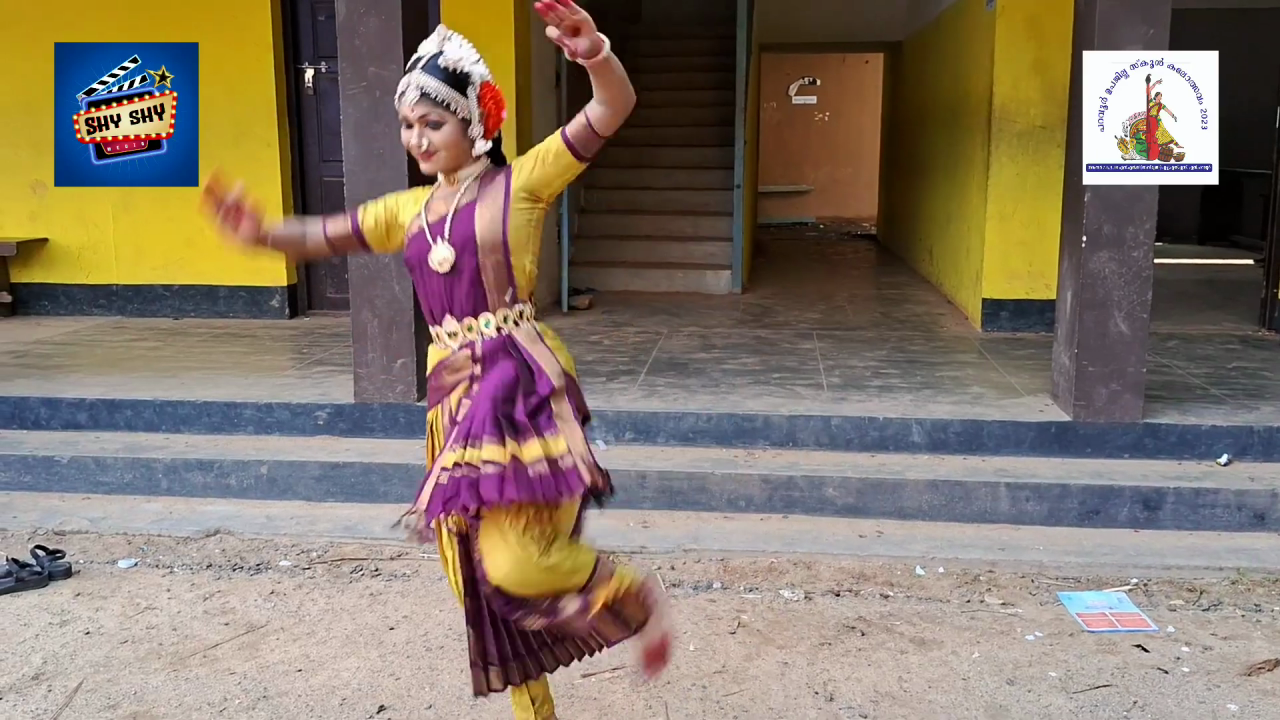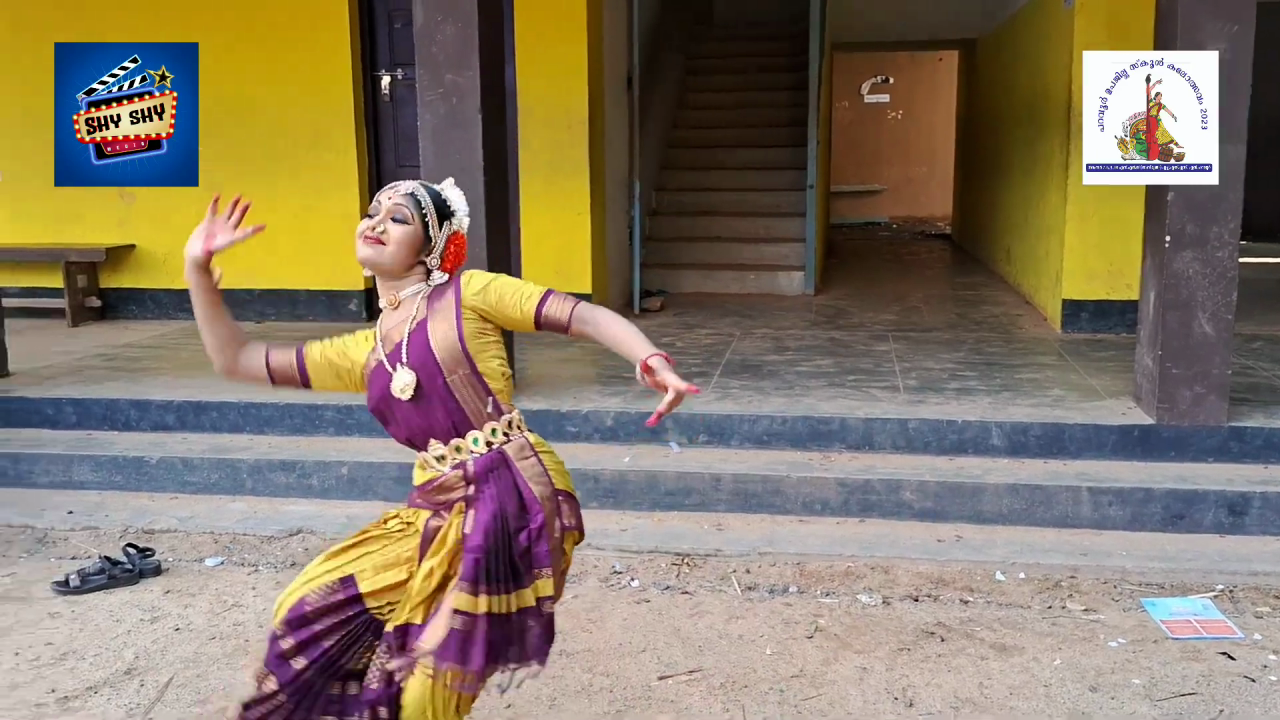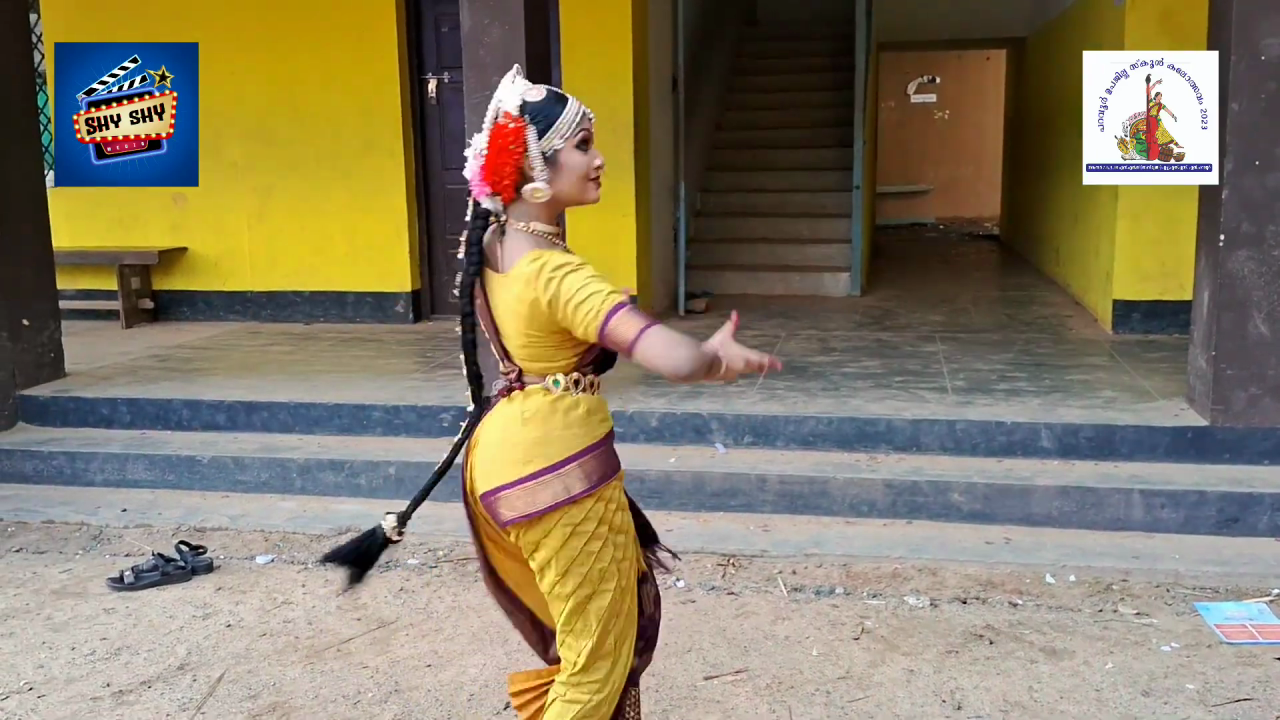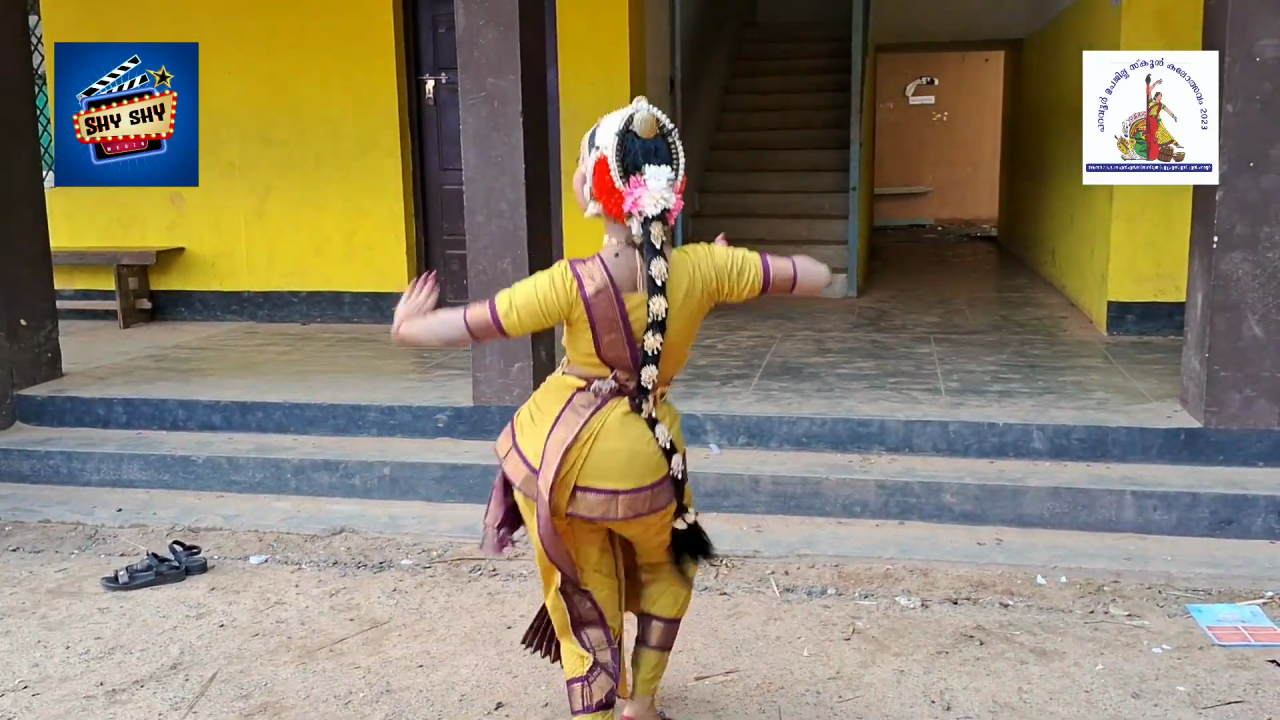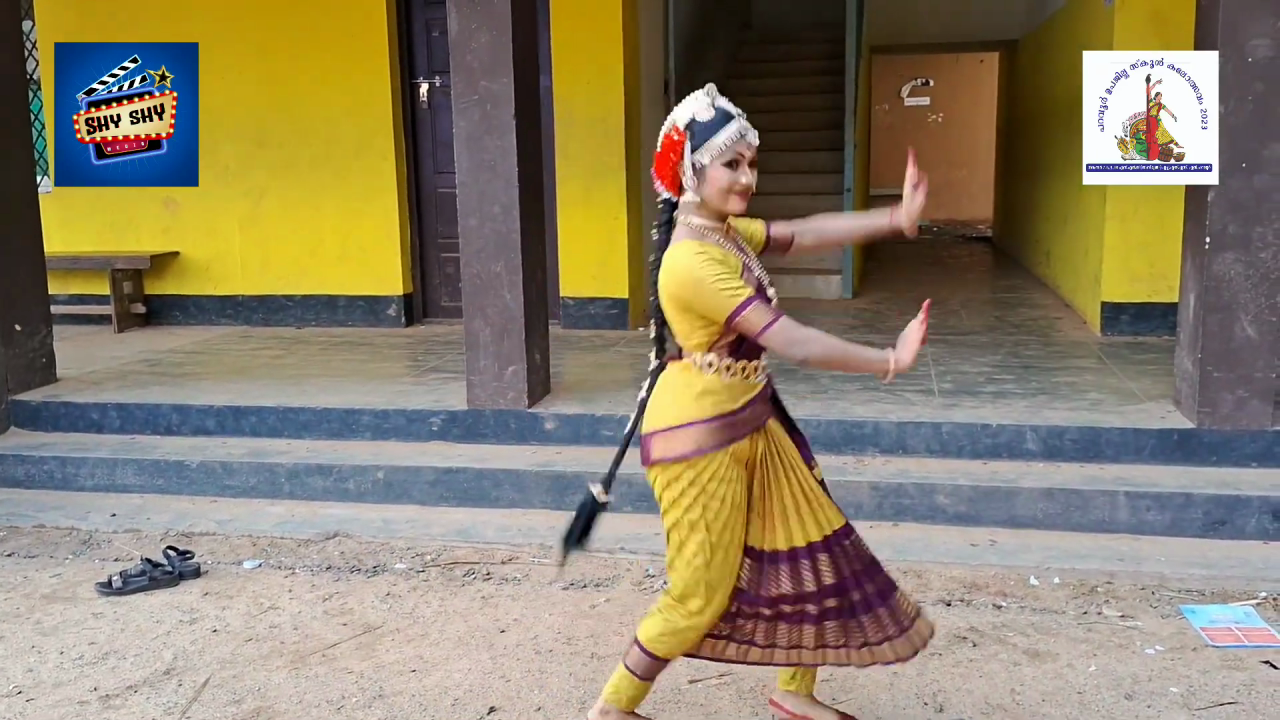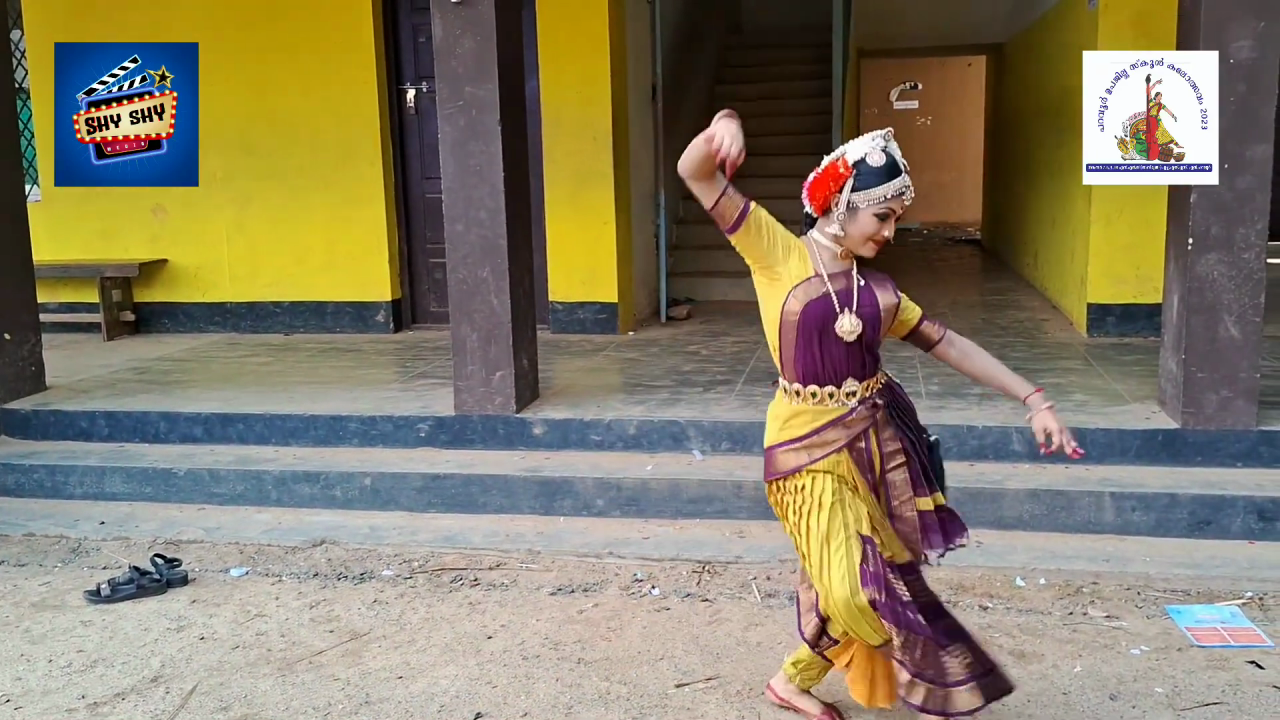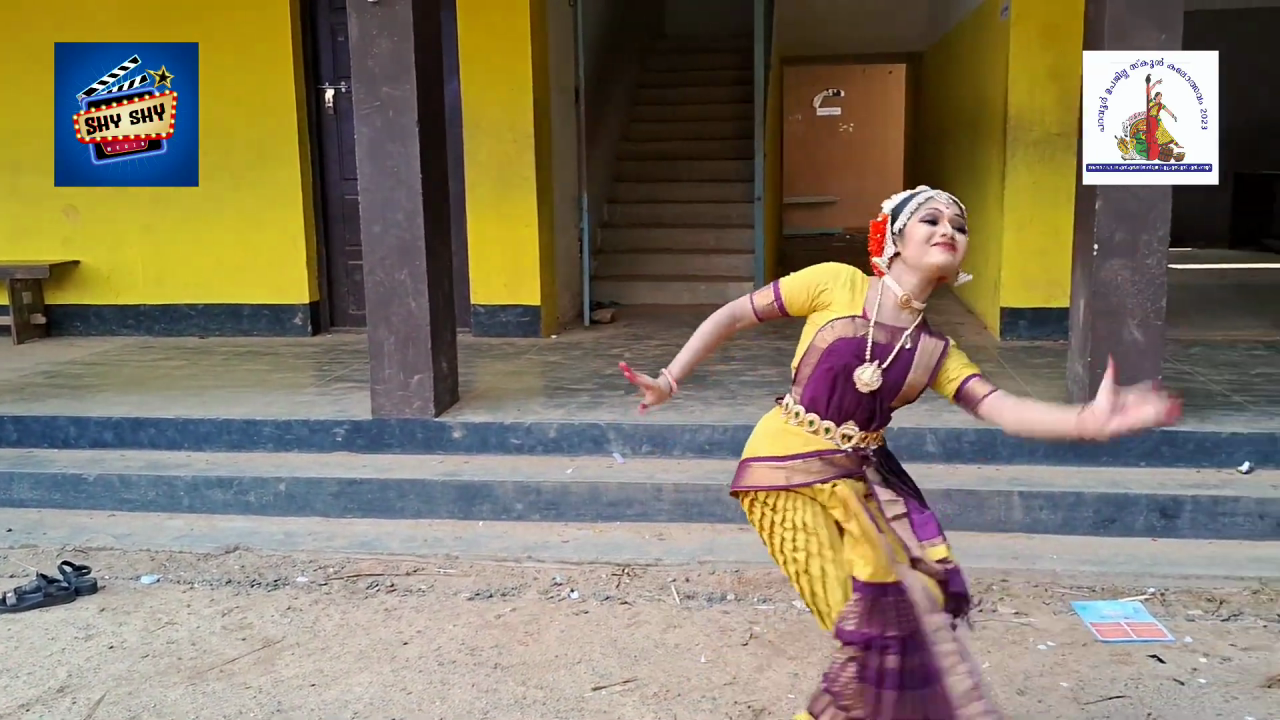
dt=0.7s
person 1, frame 1
left shoulder: (528, 182)
right shoulder: (415, 209)
left elbow: (611, 113)
right elbow: (314, 240)
right wrist: (258, 230)
left hip: (518, 386)
right hip: (456, 400)
left knee: (516, 566)
right knee: (482, 584)
left ankle: (628, 594)
person 1, frame 2
left shoulder: (470, 295)
right shoulder: (360, 353)
left elbow: (586, 316)
right elbow: (237, 361)
left wrist: (650, 359)
right wrist: (198, 268)
left hip: (513, 506)
right hip: (439, 517)
right knee: (307, 614)
person 1, frame 3
left shoulder: (498, 235)
right shoulder: (555, 275)
right elbow: (671, 360)
right wrist: (720, 360)
left hip: (506, 454)
right hip: (555, 467)
left knee: (609, 624)
right knee: (596, 663)
person 1, frame 4
left shoulder: (574, 284)
right shoulder: (700, 269)
left elbow: (461, 327)
right elbow: (816, 277)
left wrist: (407, 324)
left hip: (553, 447)
right hip: (637, 458)
left knee: (580, 598)
right knee: (668, 559)
person 1, frame 5
left shoulder: (725, 234)
right shoulder: (696, 268)
left elbow: (803, 236)
right elbow: (791, 341)
left wrist: (894, 220)
right wrist: (891, 359)
left hip: (748, 421)
right hip: (701, 436)
left knee: (814, 544)
right knee: (701, 596)
person 1, frame 6
left shoulder: (876, 289)
right shoulder: (775, 252)
left elbow: (948, 343)
right elbow: (695, 173)
left wrist: (1033, 400)
right wrist: (718, 134)
left hip: (876, 433)
right hip: (810, 445)
left knee: (873, 582)
right knee: (852, 591)
person 1, frame 7
left shoulder: (937, 352)
right shoulder: (832, 283)
left elbow: (1010, 413)
right elbow: (735, 314)
left wrist: (1094, 421)
right wrist: (670, 378)
left hip: (856, 471)
right hip: (781, 473)
left knee: (914, 601)
right knee: (851, 616)
